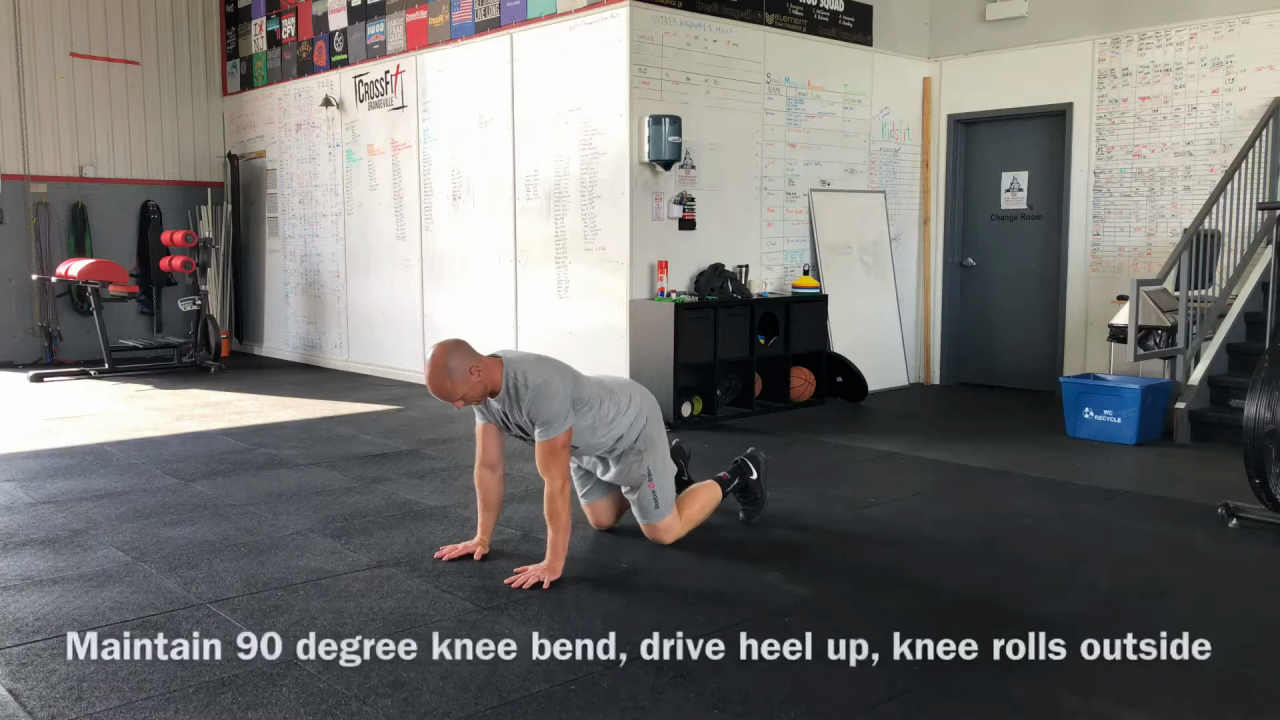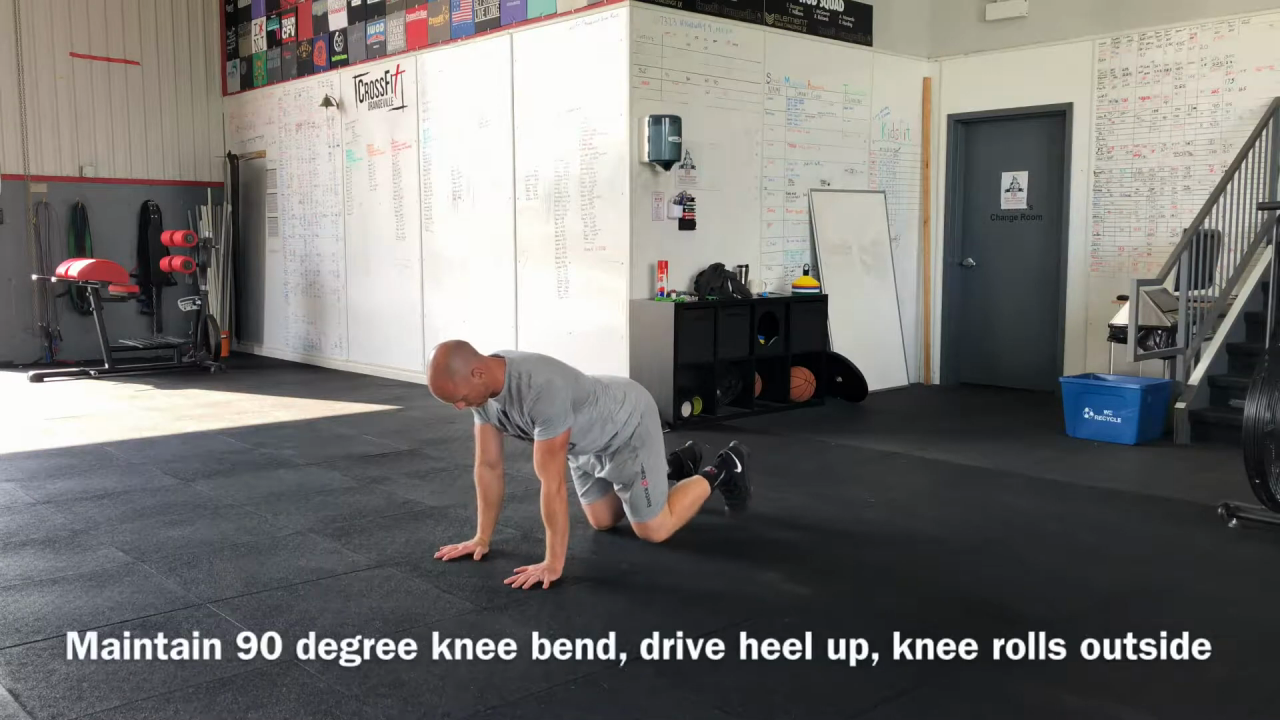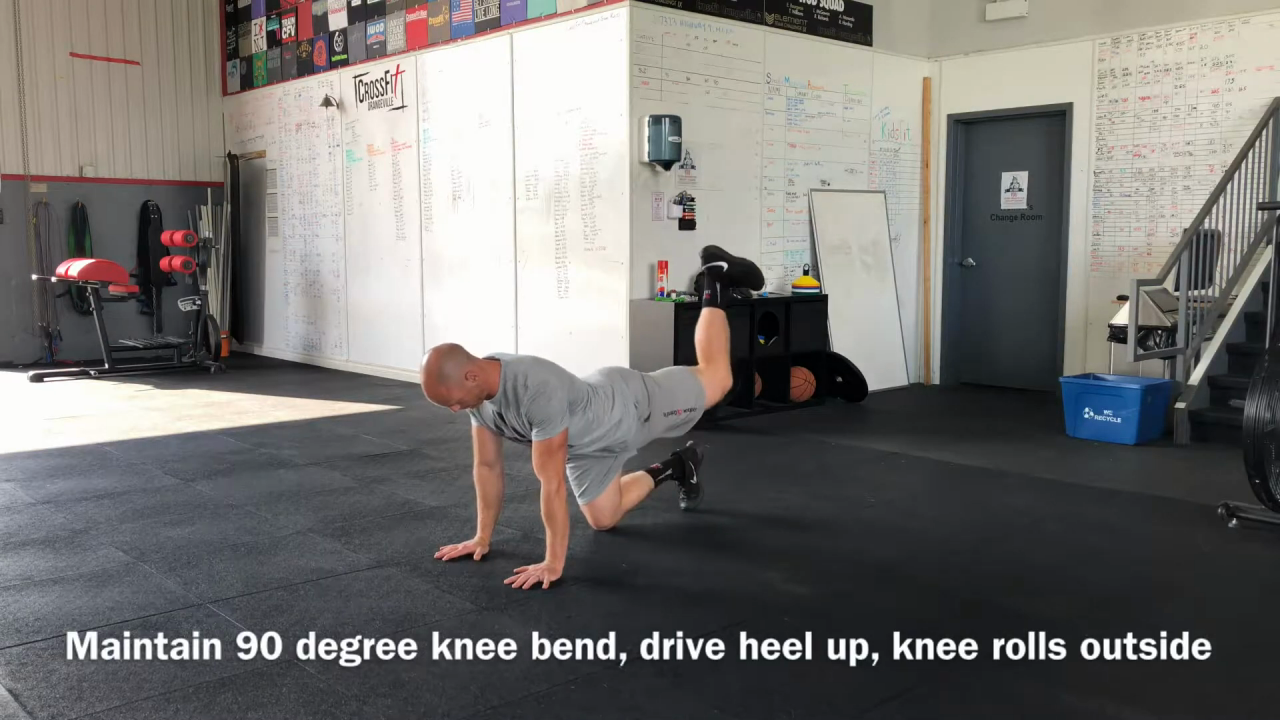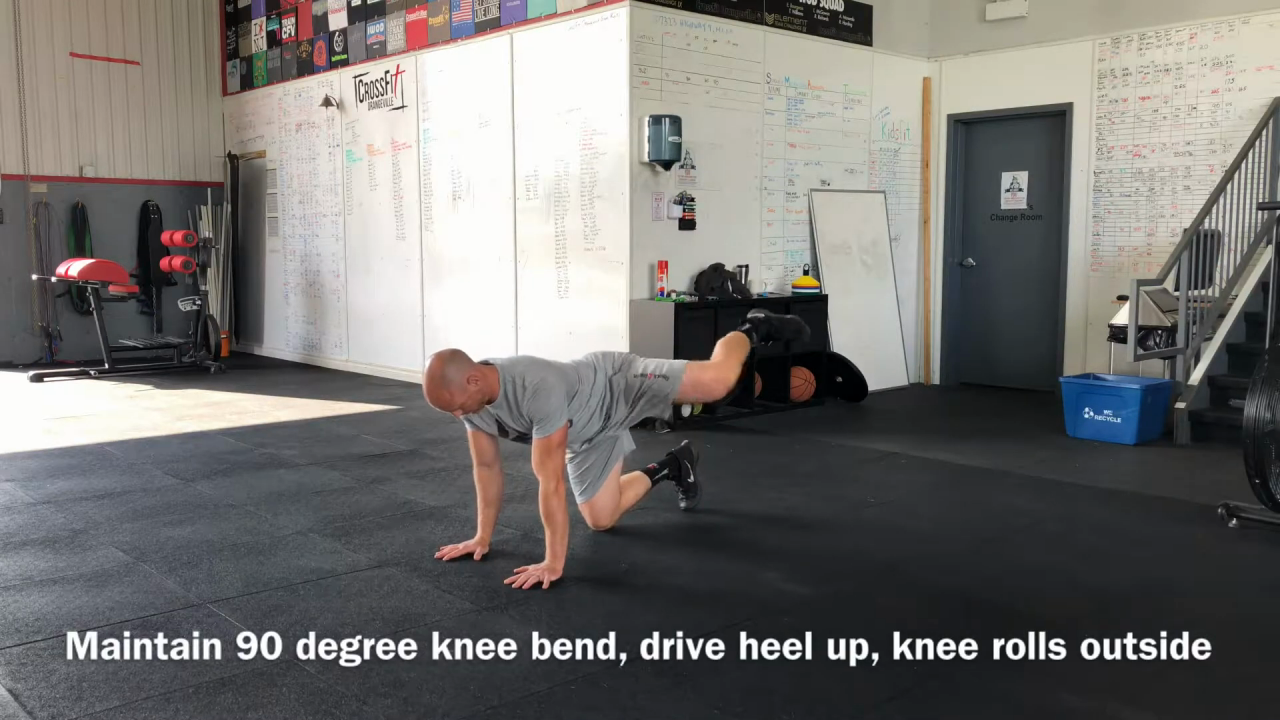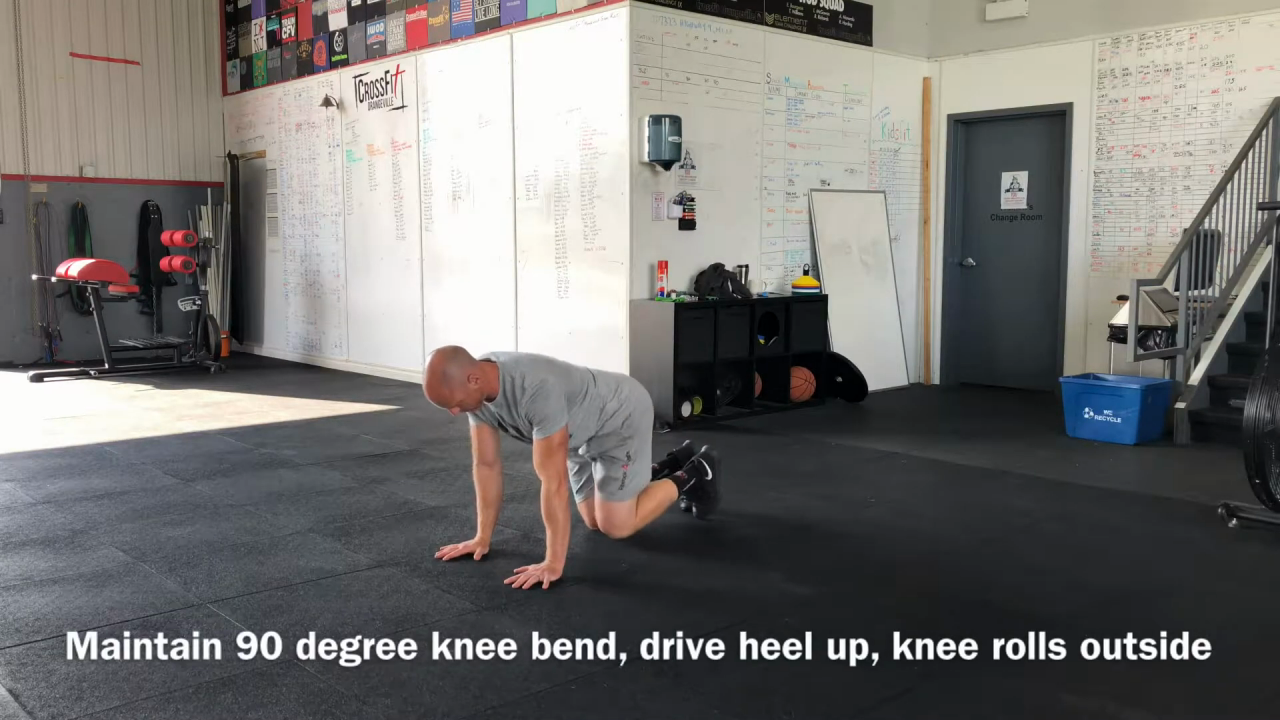
dt=1s
person 1, frame 1
left shoulder: (539, 389)
right shoulder: (481, 387)
left elbow: (556, 481)
right elbow: (489, 467)
left wrist: (554, 563)
right wrist: (482, 538)
left hip: (631, 427)
right hip: (589, 439)
left knee: (663, 531)
right knee: (602, 521)
left ankle: (739, 475)
right ankle: (668, 467)
person 1, frame 2
left shoulder: (541, 389)
right shoulder: (482, 386)
left elbow: (552, 481)
right elbow: (488, 466)
left wrist: (554, 562)
right wrist: (482, 538)
left hip: (627, 423)
right hip: (589, 438)
left knee: (654, 529)
right knee: (603, 523)
left ankle: (722, 469)
right ankle: (674, 465)
person 1, frame 3
left shoulder: (538, 391)
right shoulder: (477, 393)
left elbow: (552, 482)
right elbow: (487, 467)
left wrist: (554, 563)
right wrist: (482, 538)
left hip: (628, 408)
left knee: (716, 379)
right knee: (604, 520)
left ankle: (716, 281)
right ankle: (673, 468)
person 1, frame 4
left shoulder: (536, 390)
right shoulder: (472, 396)
left elbow: (550, 482)
right elbow: (487, 468)
left wrist: (553, 562)
right wrist: (482, 537)
left hip: (615, 385)
left knee: (719, 380)
right knee: (601, 520)
left ankle: (752, 329)
right ankle: (668, 467)
person 1, frame 5
left shoulder: (536, 389)
right shoulder: (476, 389)
left elbow: (554, 480)
right elbow: (486, 465)
left wrist: (554, 563)
right wrist: (482, 538)
left hip: (622, 416)
right hip: (586, 432)
left knee: (617, 526)
right knee: (596, 522)
left ankle: (693, 474)
right ankle: (674, 464)
